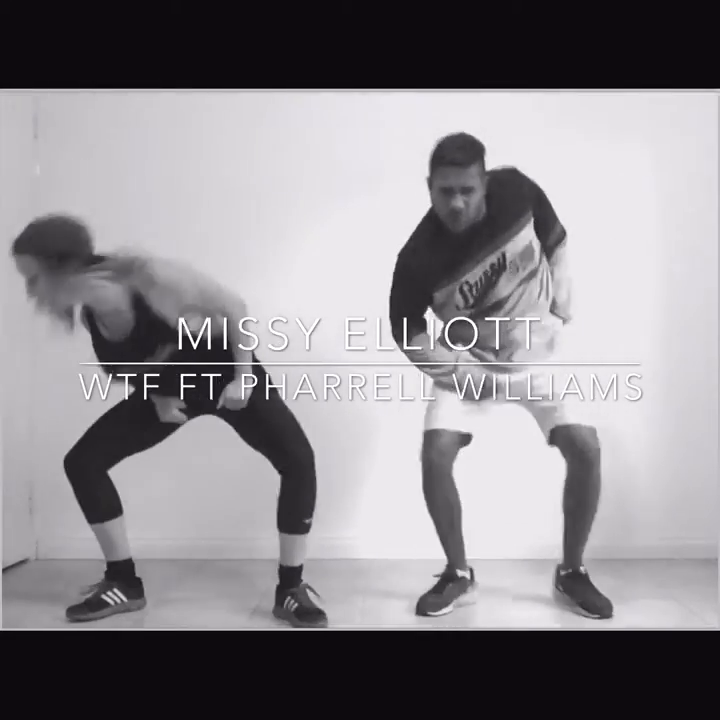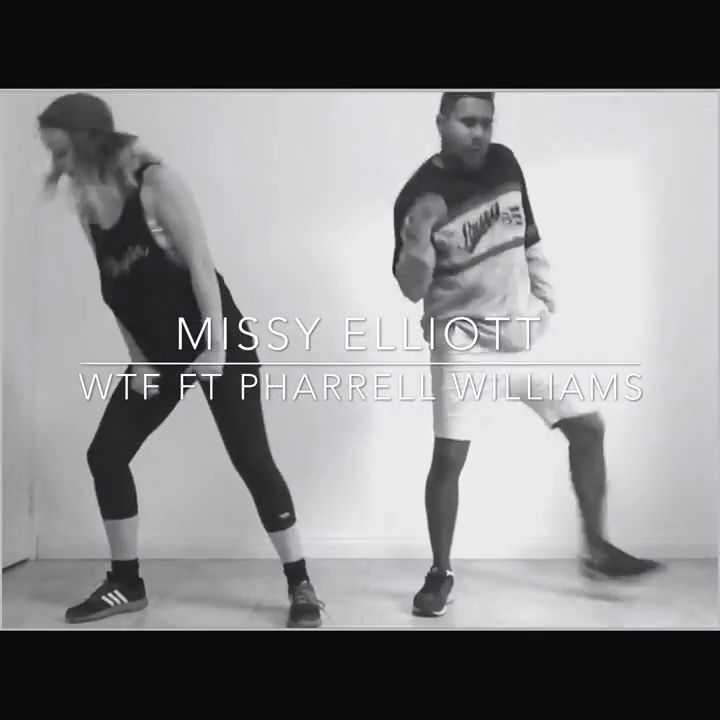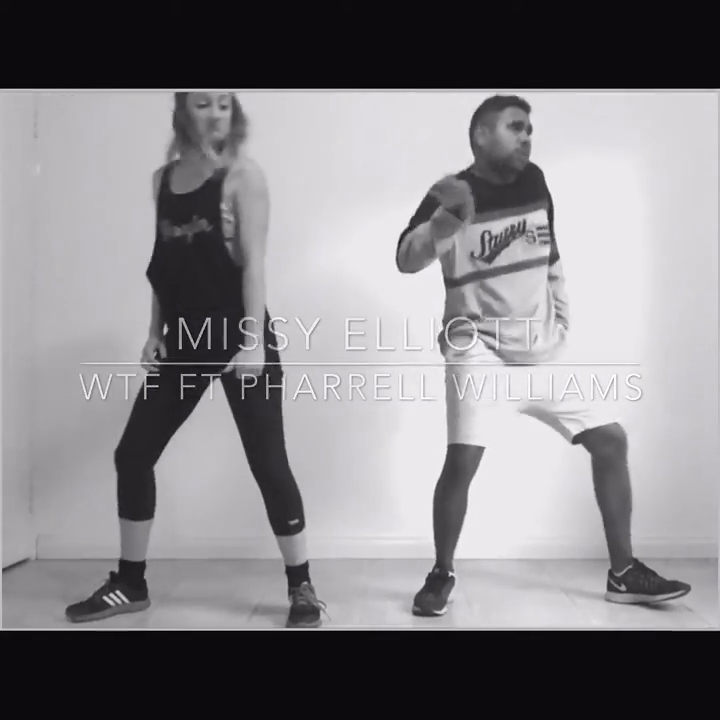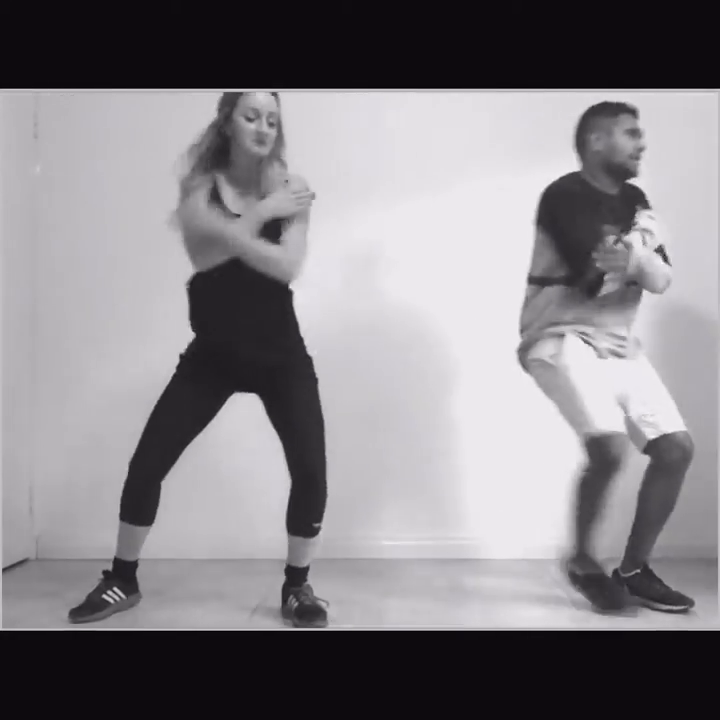
dt=0.5s
person 1, frame 1
left shoulder: (516, 188)
right shoulder: (417, 255)
left elbow: (553, 241)
right elbow: (407, 334)
left wrist: (559, 301)
right wrist: (466, 373)
left hip: (536, 352)
right hip: (468, 361)
left knee: (584, 447)
right knee: (436, 453)
left ankle: (572, 573)
right ankle: (458, 573)
person 1, frame 2
left shoulder: (505, 163)
right shoulder: (419, 195)
right elbow: (412, 289)
left wrist: (546, 299)
right wrist: (417, 238)
left hip: (528, 330)
right hip: (463, 340)
left knee: (588, 427)
right knee: (449, 456)
left ankle: (597, 549)
right ankle: (440, 573)
person 1, frame 3
left shoulder: (534, 183)
right shoulder: (450, 197)
right elbow: (408, 260)
left wrist: (563, 320)
right wrist: (444, 216)
left hip: (544, 351)
right hip: (482, 352)
left knee: (611, 439)
right knee: (462, 461)
left ankle: (623, 572)
right ankle: (442, 573)
person 1, frame 4
left shoulder: (635, 200)
right shoulder: (564, 197)
left elbow: (660, 280)
right elbow: (603, 278)
left wrist: (641, 253)
right wrist: (643, 239)
left hip: (618, 347)
right hip: (562, 342)
left knee: (678, 448)
right knee: (610, 447)
left ankle: (632, 573)
right ankle: (581, 561)
person 2, frame 1
left shoulder: (149, 277)
right shoulder: (84, 313)
left elbow: (234, 307)
right elbow: (127, 367)
left wrist: (243, 376)
right wrist: (157, 396)
left hip: (231, 376)
right hip: (168, 389)
left knee: (298, 461)
right knee: (82, 461)
left ankle: (290, 588)
right ankle: (123, 582)
person 2, frame 2
left shoulder: (155, 181)
right shoulder: (88, 208)
left elbow: (201, 264)
right elbow: (116, 294)
left wrist: (217, 348)
right wrist: (137, 360)
left hip: (218, 342)
right hip: (157, 352)
left knee: (251, 458)
right knee: (105, 454)
left ankle: (299, 584)
right ankle: (126, 583)
person 2, frame 3
left shoulder: (243, 172)
right shoulder: (163, 179)
left elbow: (253, 259)
right elbow: (163, 263)
left wrist: (254, 341)
right wrist: (154, 332)
left hip: (240, 339)
right hip: (184, 343)
left knee: (268, 462)
right knee: (133, 454)
left ankle: (301, 587)
right ankle: (129, 584)
person 2, frame 4
left shoulder: (290, 189)
right shoulder: (195, 184)
left elbow: (288, 267)
right elbow: (206, 250)
left wrist: (232, 233)
right wrist: (267, 209)
left hip: (279, 353)
right hip: (212, 353)
left knee: (311, 469)
right knee: (147, 463)
left ankle: (297, 587)
right ankle: (121, 581)
